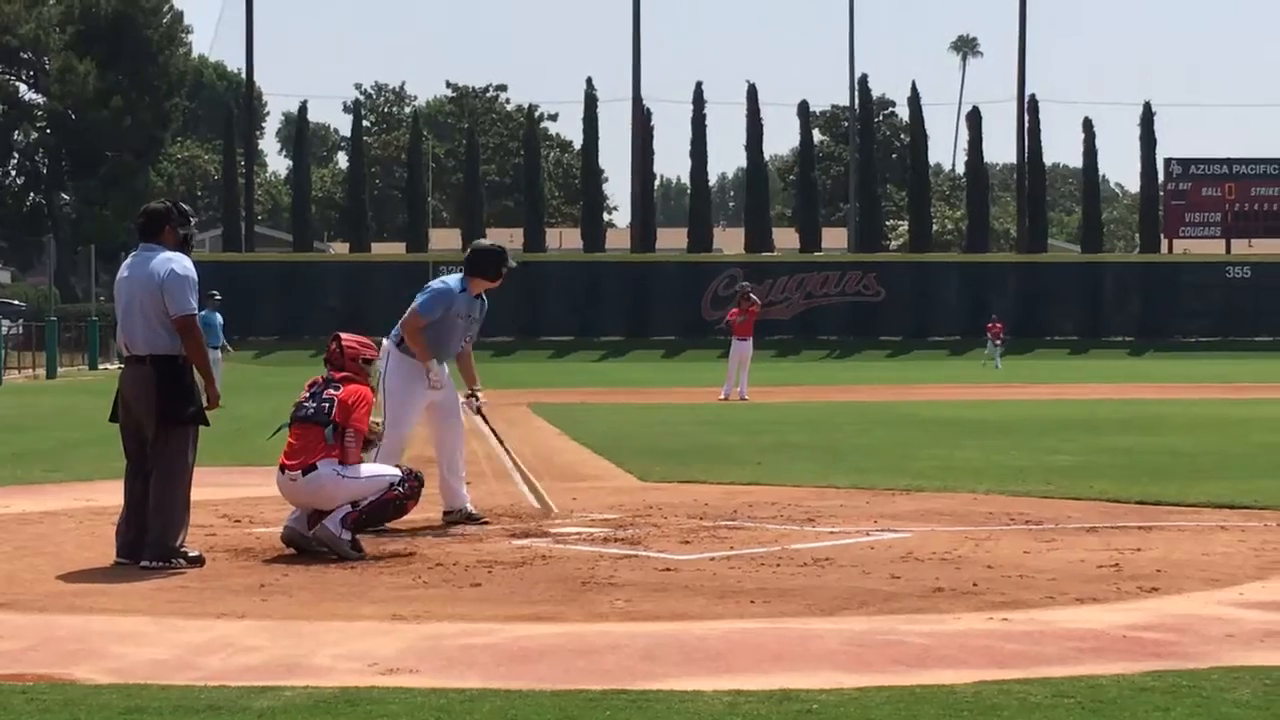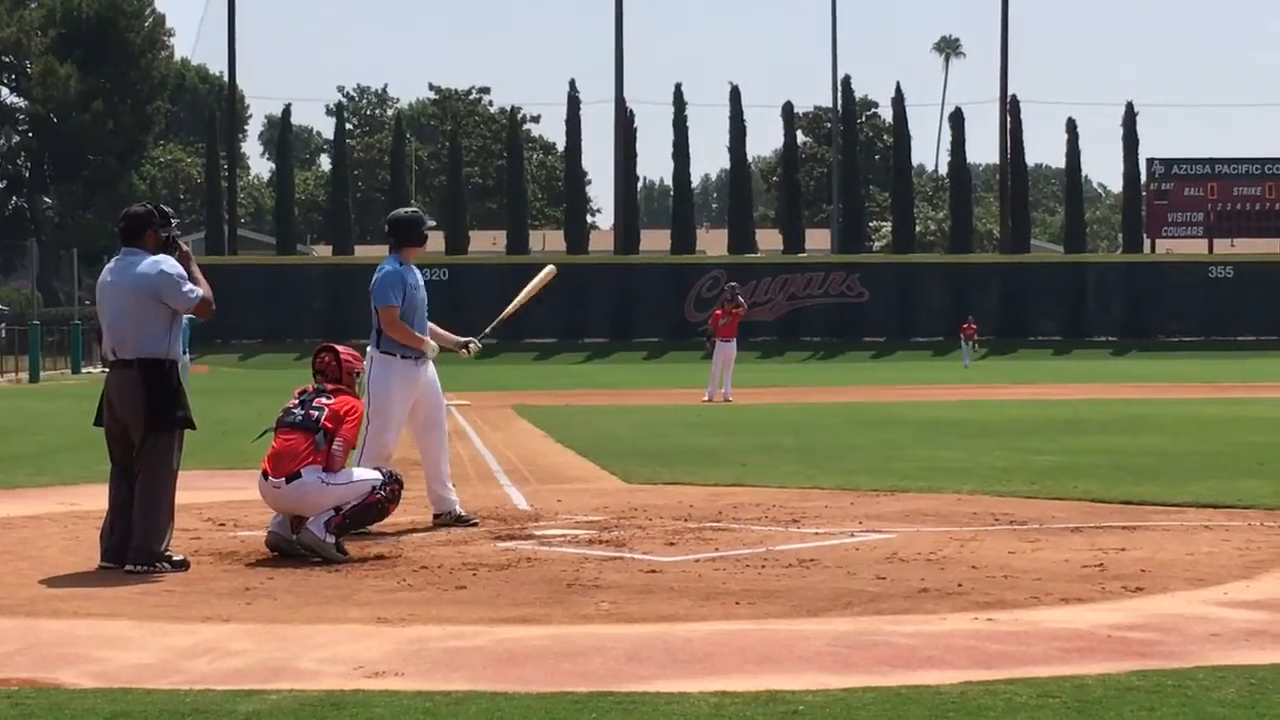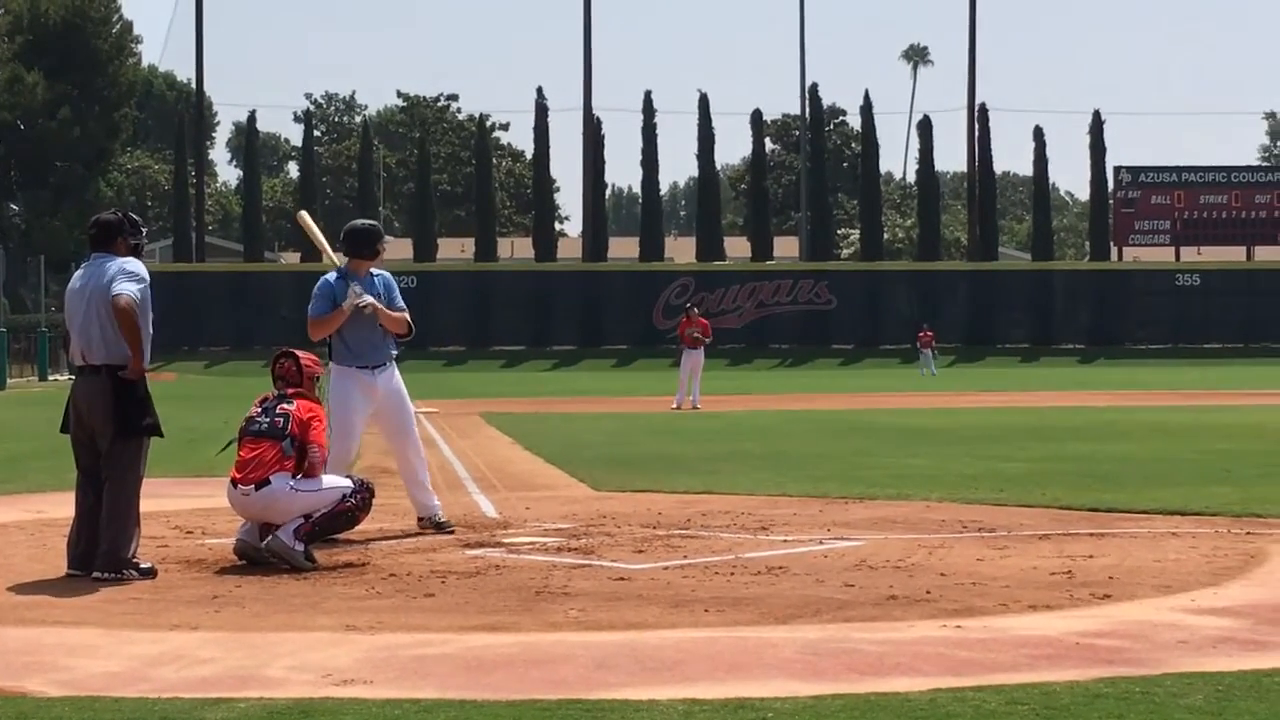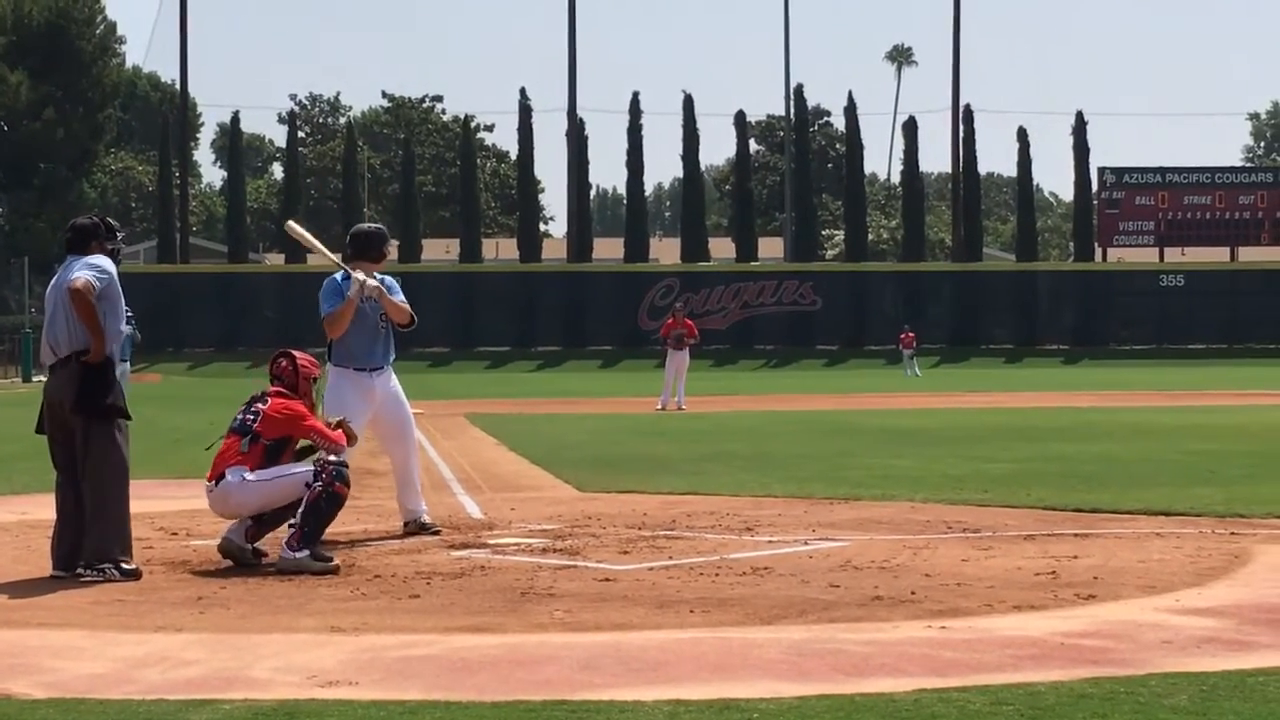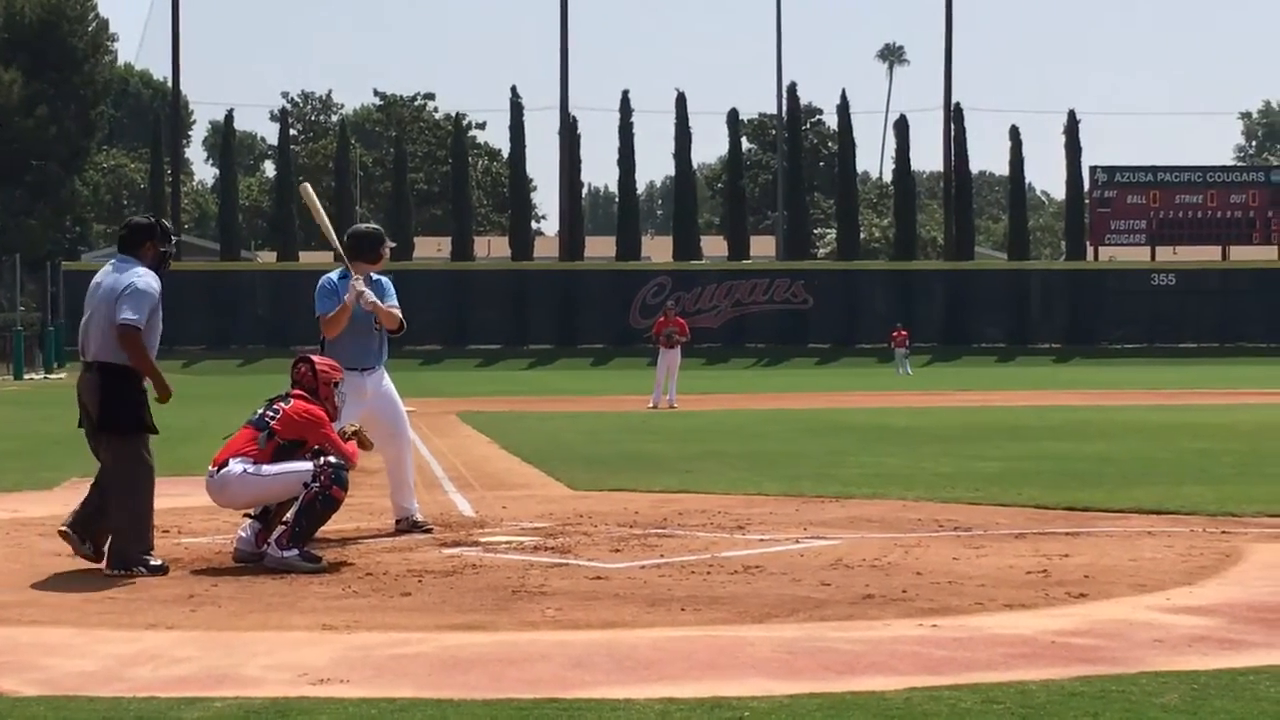
dt=1s
person 1, frame 1
left shoulder: (126, 268)
right shoulder: (176, 264)
left elbow: (132, 322)
right elbow: (187, 328)
right wrist: (209, 381)
left hip: (132, 373)
right hip: (167, 375)
left knee: (138, 464)
right knee: (171, 465)
left ankle: (131, 545)
right ankle: (163, 549)
person 1, frame 2
left shoulder: (108, 273)
right shoulder: (161, 268)
left elbow: (123, 319)
right elbow: (206, 306)
right wrist: (190, 265)
left hip: (117, 378)
right hip: (153, 379)
left knee: (123, 467)
right knee: (156, 469)
left ankle: (115, 549)
right ankle: (147, 553)
person 1, frame 3
left shoulder: (76, 279)
right shoulder: (128, 268)
left elbow: (75, 330)
right elbow: (123, 306)
right wrist: (138, 354)
left hip: (83, 384)
right hip: (119, 385)
left knee: (90, 475)
right knee: (122, 475)
left ankle: (82, 556)
right ankle: (115, 560)
person 1, frame 4
left shoulder: (58, 278)
right shoulder: (99, 265)
right elbow: (79, 290)
right wrist: (99, 340)
left hip: (58, 380)
right hip: (89, 378)
left knee: (71, 473)
right knee: (107, 470)
left ankle: (68, 557)
right ankle: (103, 559)
person 1, frame 5
left shoulder: (104, 275)
right shoulder: (143, 280)
left elbow: (100, 330)
right elbow: (128, 334)
right wrist: (157, 379)
left hip: (93, 378)
right hip: (118, 384)
left knee: (116, 467)
right knee: (134, 470)
left ankle: (83, 529)
right ankle: (129, 556)
person 2, frame 1
left shoulder: (480, 303)
right shoulder: (446, 290)
left elbow: (463, 349)
right elbow: (409, 325)
left wrist: (474, 388)
right wrist: (429, 365)
left hip: (436, 367)
right hip: (404, 362)
left knee: (453, 431)
right knee: (396, 434)
left ankle: (456, 505)
person 2, frame 2
left shoulder: (412, 271)
right shoulder: (390, 272)
right elbow: (390, 324)
left wrist: (455, 341)
right wrist: (426, 344)
left hip: (421, 366)
right hip: (390, 367)
left knee: (435, 435)
right knee: (379, 440)
left ankle: (446, 507)
person 2, frame 3
left shoulder: (384, 280)
right shoulder: (329, 284)
left elbow: (405, 327)
right elbow: (314, 332)
left wrist: (376, 308)
right wrist: (347, 306)
left hip: (387, 375)
right hip: (349, 378)
left knee: (409, 443)
right knee: (342, 451)
left ankle: (429, 511)
person 2, frame 4
left shoulder: (387, 283)
right shoulder: (335, 284)
left elbow: (406, 320)
right elbow: (333, 331)
left wrist: (379, 293)
right wrist: (354, 294)
left hip: (384, 378)
right hip: (347, 380)
left knee: (405, 444)
left ankle: (415, 515)
person 2, frame 5
left shoulder: (382, 284)
right shoulder: (331, 284)
left elbow: (396, 324)
right elbow: (329, 330)
left wrist: (375, 303)
right wrist: (350, 300)
left hip: (376, 378)
right hip: (340, 379)
left knee: (401, 441)
left ankle: (407, 513)
person 3, frame 1
left shoulder: (315, 386)
right shoulder: (359, 391)
right elbow: (351, 451)
left wrist: (364, 430)
left hip: (286, 482)
right hip: (318, 480)
right knee: (409, 482)
left ankle: (298, 525)
right ankle: (340, 526)
person 3, frame 2
left shoulder: (301, 396)
right shoulder: (351, 404)
left elbow: (293, 446)
right elbow: (337, 458)
right wrist: (333, 490)
left hip: (268, 487)
right hip: (302, 488)
right knee: (389, 484)
left ankle: (282, 529)
right ankle: (323, 530)
person 3, frame 3
left shoulder: (260, 406)
right shoulder: (309, 408)
right elbow: (316, 461)
right wrist: (305, 479)
left hip: (237, 496)
right hip: (271, 495)
right knee: (360, 493)
left ankle: (250, 537)
right ankle: (293, 538)
person 3, frame 4
left shoulder: (260, 403)
right shoulder: (289, 408)
right elbow: (337, 446)
left wrist: (315, 446)
right wrist: (338, 430)
left hip: (220, 492)
right hip: (238, 488)
left knee: (301, 491)
right knee: (334, 474)
left ankle: (240, 537)
right ankle: (297, 550)
person 3, frame 5
left shoulder: (284, 404)
right shoulder: (310, 412)
left elbow: (291, 452)
right elbow: (349, 460)
left wrist: (336, 441)
right wrist: (350, 439)
left hip: (221, 479)
right hip: (237, 479)
left knee: (297, 476)
right knee: (333, 475)
left ankle: (251, 541)
right ankle: (286, 549)
